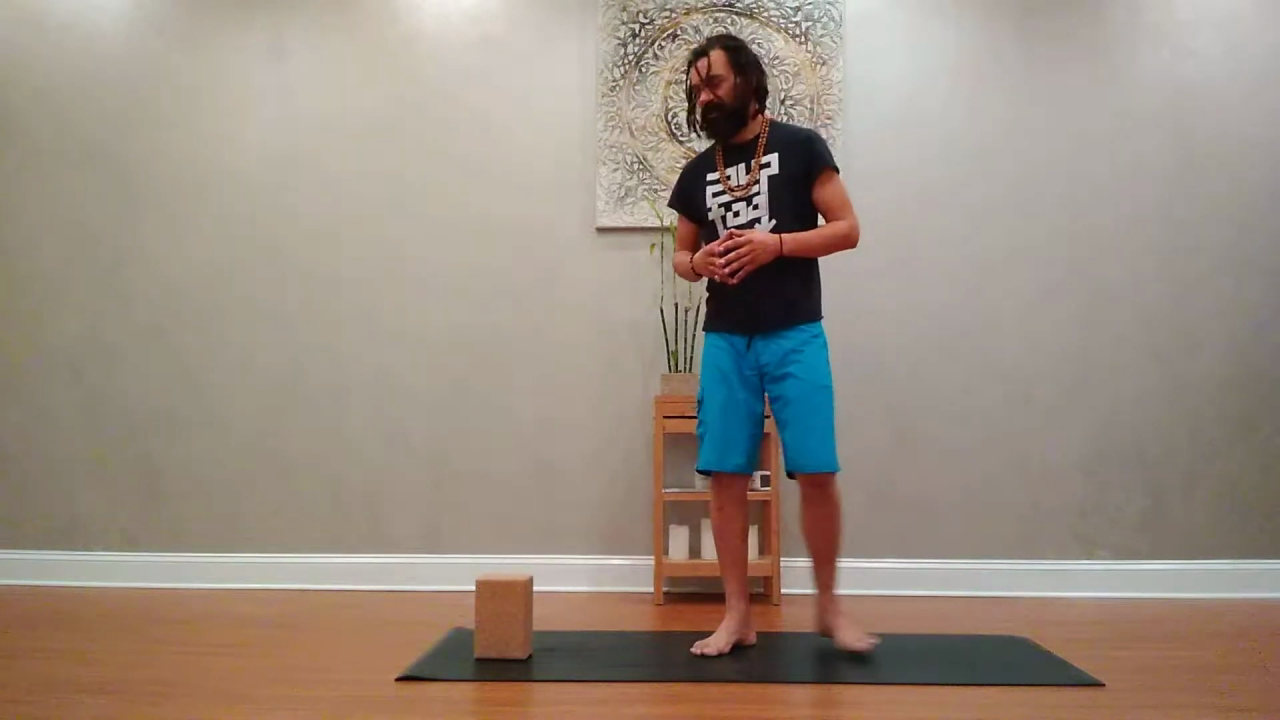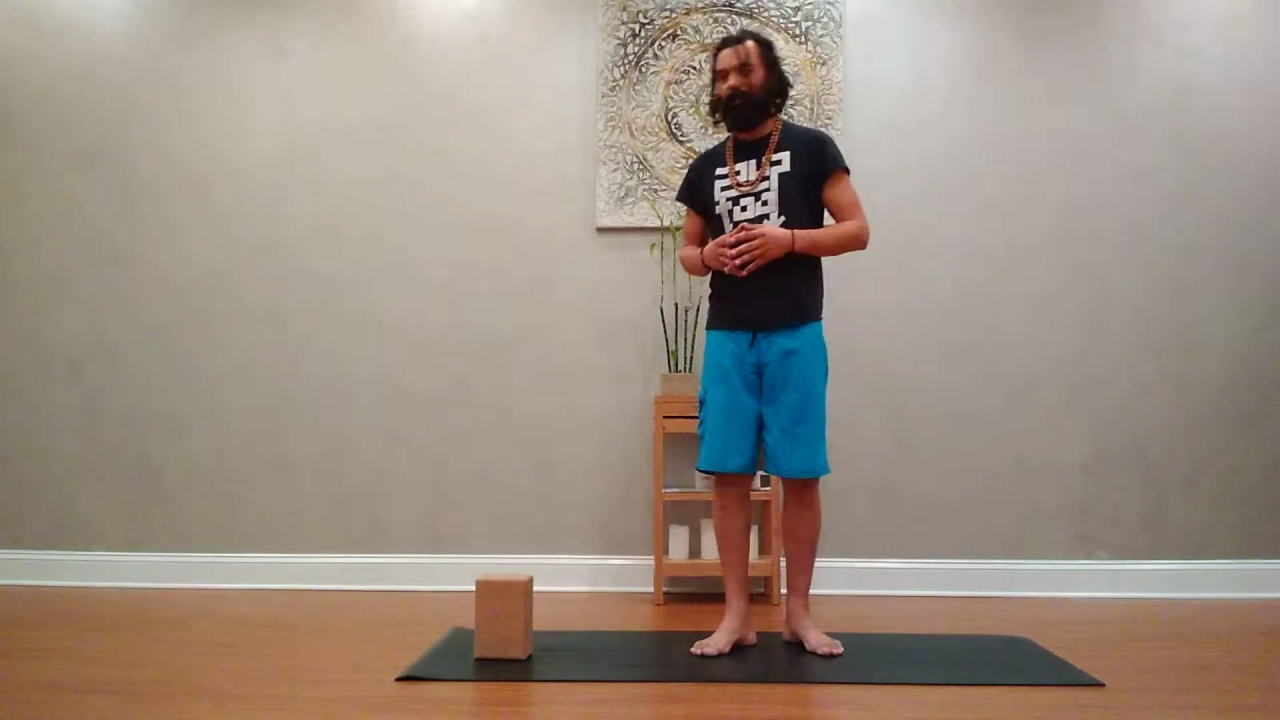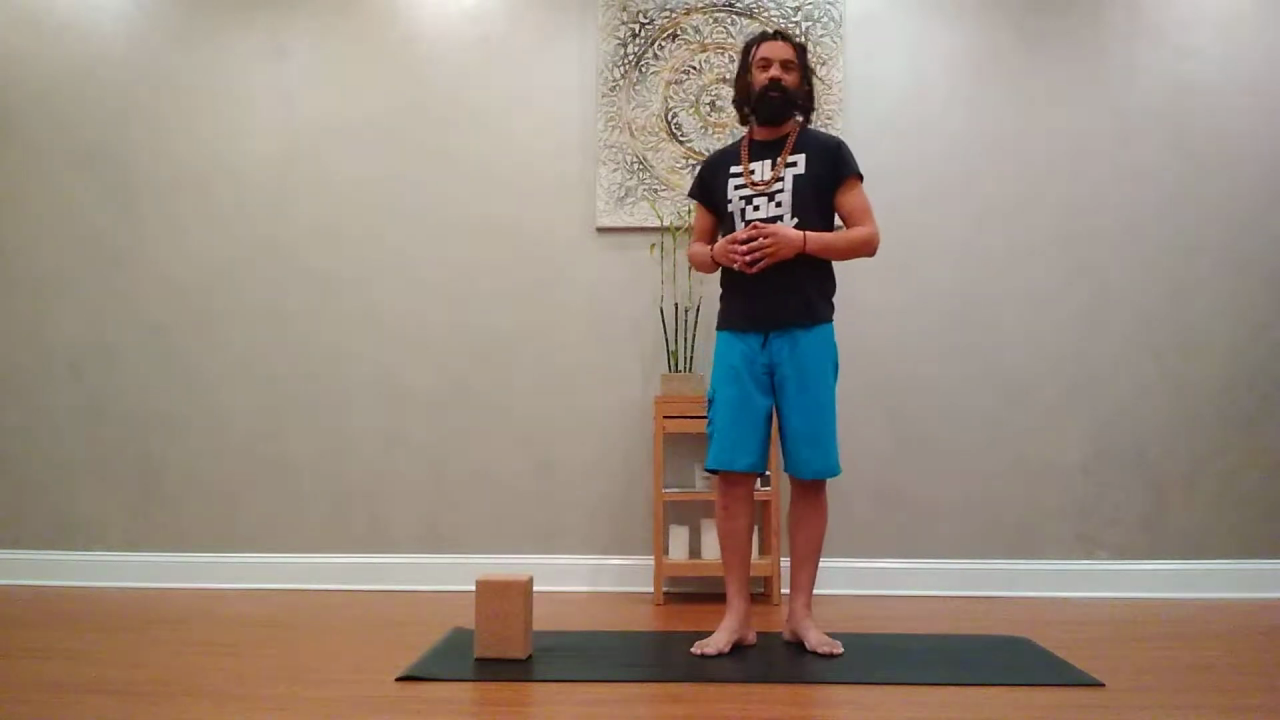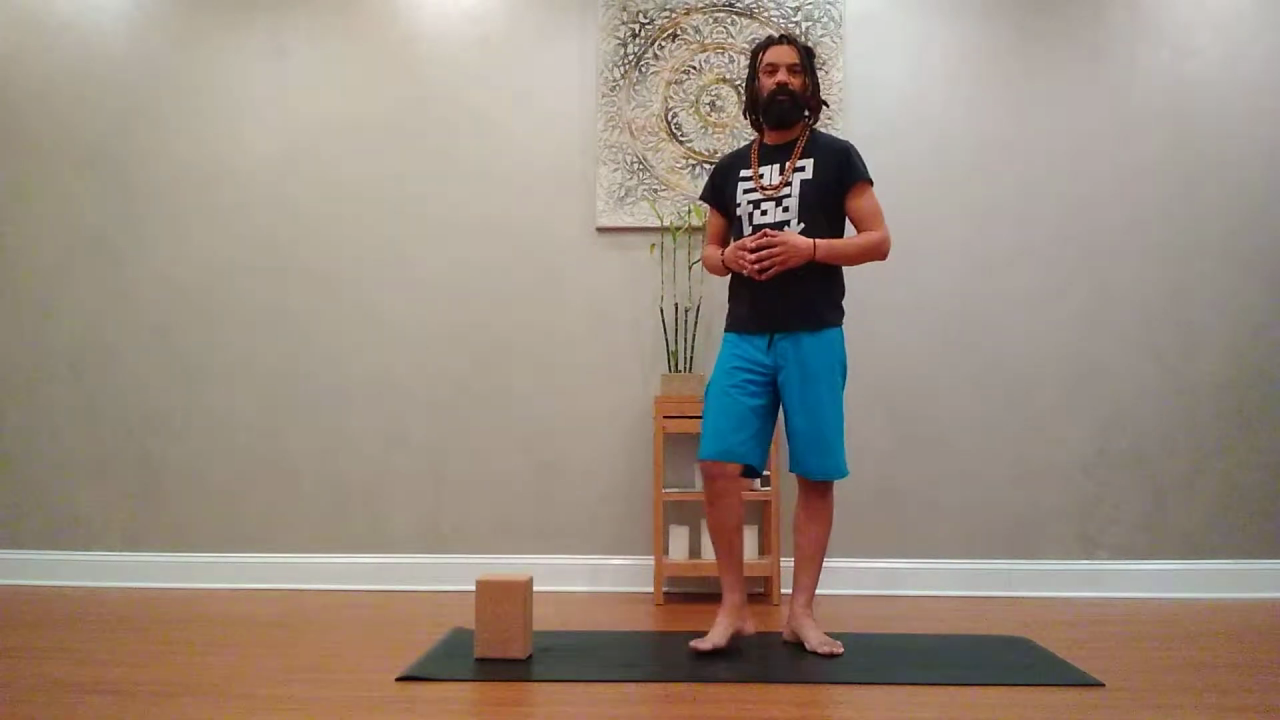
dt=0.3s
person 1, frame 1
left shoulder: (800, 146)
right shoulder: (697, 173)
left elbow: (847, 229)
right elbow: (680, 257)
left wrist: (774, 244)
right wrist: (700, 263)
left hip: (795, 335)
right hip: (725, 340)
left knee: (816, 472)
right knee: (726, 476)
left ankle: (829, 606)
right ankle: (737, 615)
person 1, frame 2
left shoulder: (811, 148)
right shoulder: (705, 167)
left elbow: (856, 230)
right elbow: (687, 250)
left wrist: (785, 239)
right wrist: (709, 255)
left hip: (796, 335)
right hip: (727, 337)
left knee: (801, 476)
right knee: (727, 475)
left ankle: (798, 611)
right ankle: (737, 614)
person 1, frame 3
left shoulder: (827, 152)
right shoulder: (719, 165)
left elbow: (867, 237)
right elbow: (696, 249)
left wrist: (799, 240)
right wrist: (720, 252)
left hip: (807, 334)
right hip: (738, 336)
left knee: (810, 475)
right knee: (732, 474)
left ankle: (800, 612)
right ankle: (737, 614)
person 1, frame 4
left shoulder: (837, 156)
right shoulder: (731, 168)
left elbow: (878, 241)
right elbow: (710, 250)
left wrist: (809, 248)
right wrist: (731, 257)
left hip: (814, 338)
right hip: (744, 338)
left knee: (816, 476)
right knee: (719, 466)
left ankle: (800, 611)
right ankle: (733, 606)
